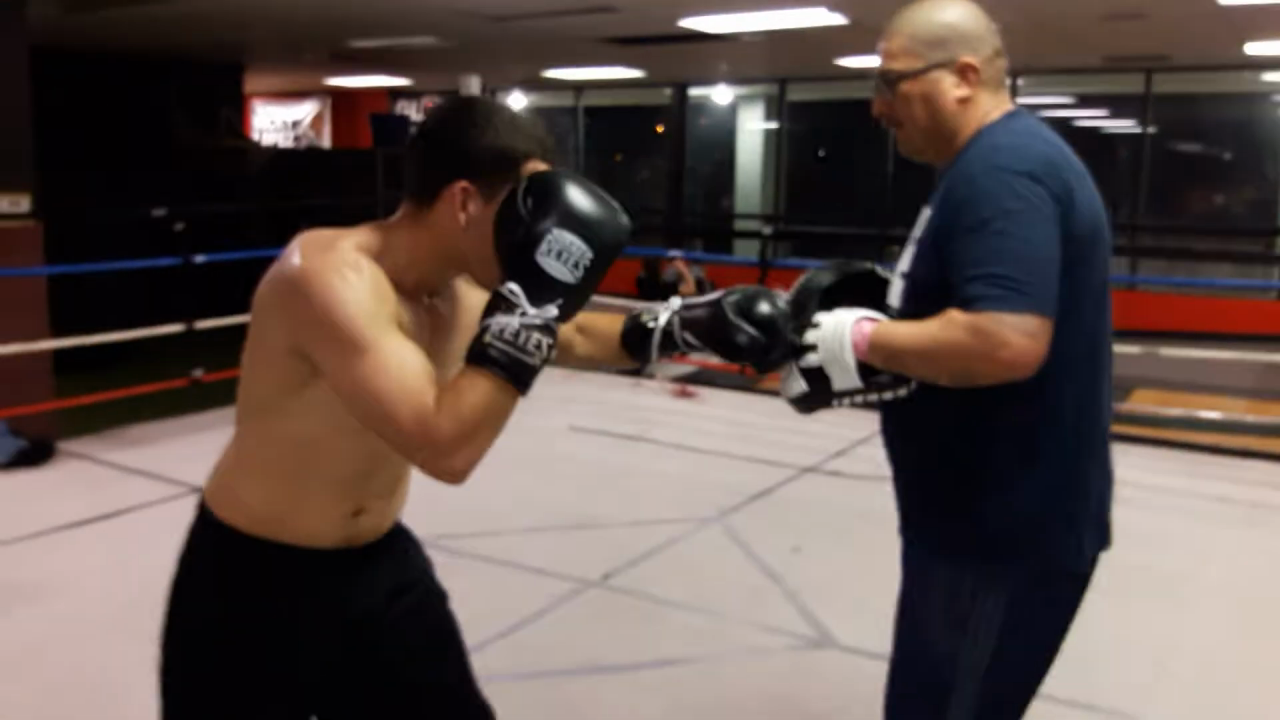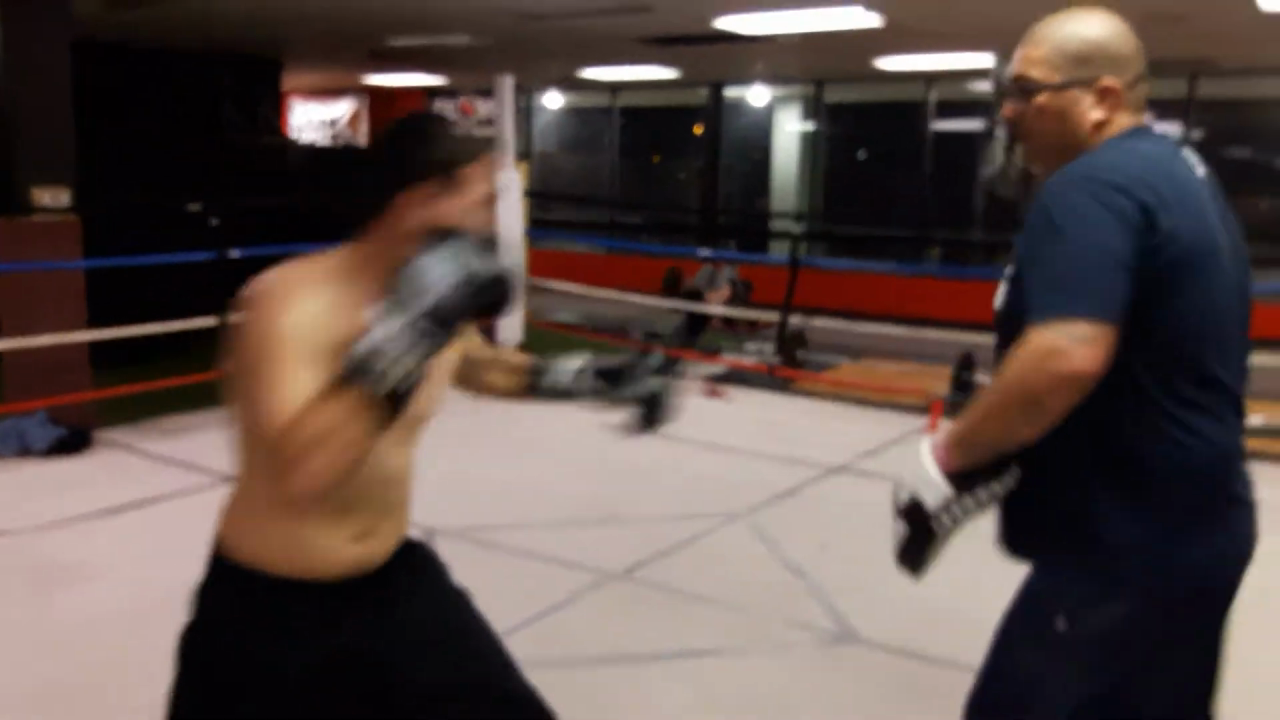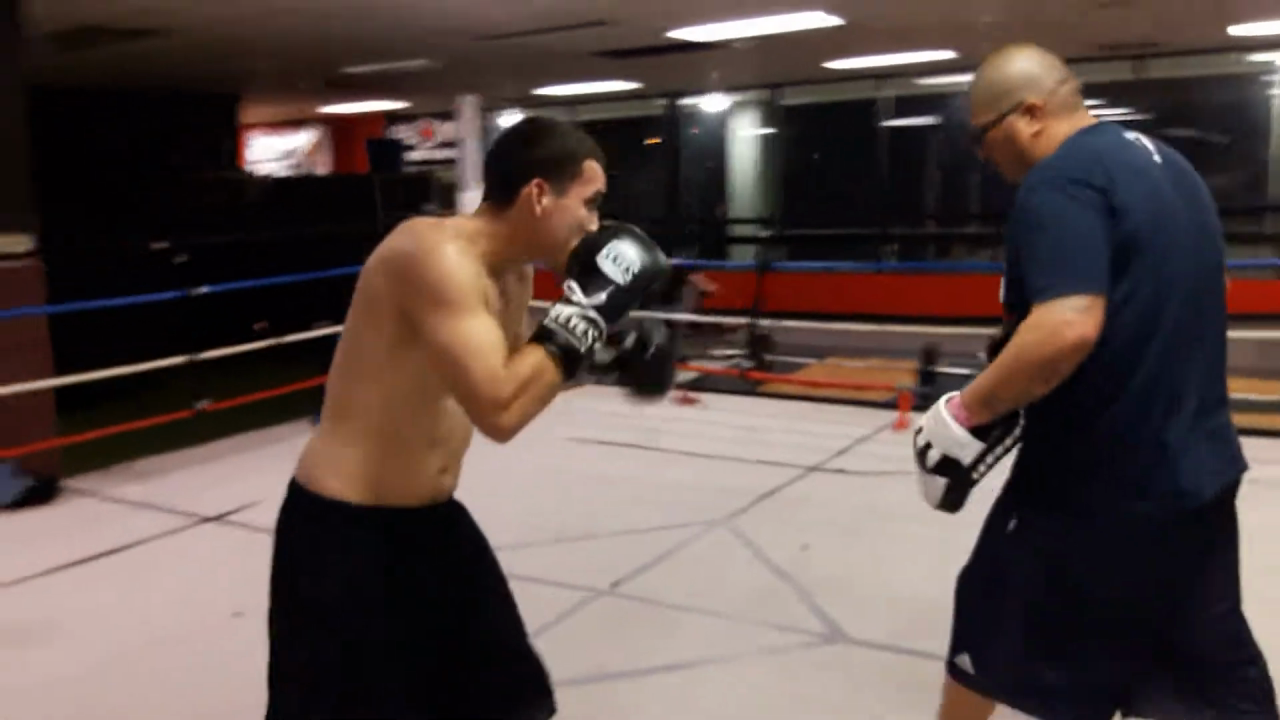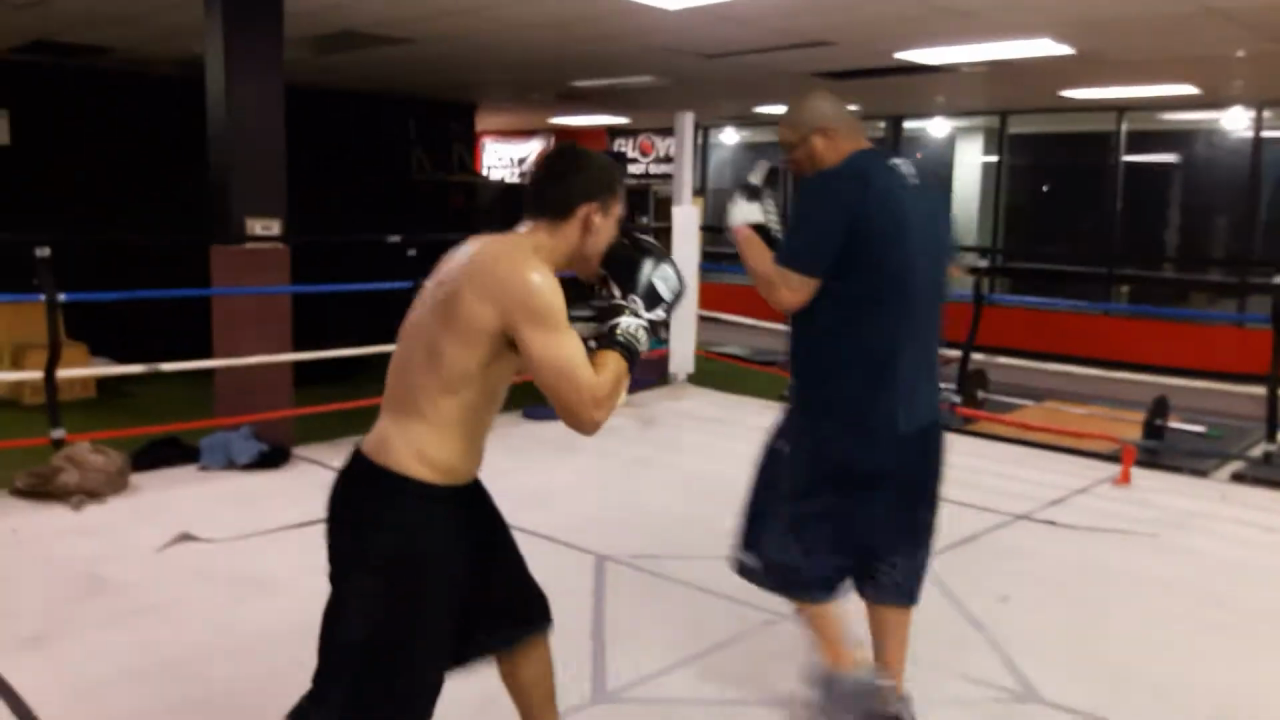
dt=1s
person 1, frame 1
left shoulder: (998, 172)
right shoulder: (1020, 154)
left elbow: (1003, 344)
left wrist: (866, 341)
right wrist: (890, 301)
left hip: (1007, 519)
right hip: (1019, 504)
person 1, frame 2
left shoulder: (1097, 189)
right shoulder: (1173, 173)
left elbow: (1064, 356)
left wrist: (949, 453)
left hip: (1131, 543)
right hip: (1184, 527)
person 1, frame 3
left shoulder: (1059, 184)
right shoulder: (1169, 166)
left elbow: (1067, 326)
left wrist: (968, 411)
left hip: (1097, 475)
right hip: (1197, 464)
left knee: (997, 613)
right knee: (1215, 657)
person 1, frame 4
left shoulder: (835, 190)
right shoulder: (917, 188)
left elbow: (787, 291)
right elbow: (938, 278)
left wrist: (745, 229)
left hip: (839, 410)
right hip: (914, 405)
left knee: (786, 534)
right knee: (893, 547)
person 2, frame 1
left shoulder: (467, 283)
right shoulder: (328, 275)
left elbow: (575, 338)
right elbow: (446, 449)
left wrist: (694, 324)
right wrist: (535, 298)
left hip: (377, 562)
right hip: (254, 581)
person 2, frame 2
left shoulder: (427, 291)
right shoulder: (286, 301)
left elbow: (482, 365)
right elbow: (297, 475)
left wrist: (579, 376)
right wrist: (406, 330)
left hip: (394, 584)
right hip: (267, 606)
person 2, frame 3
left shoulder: (506, 272)
right shoulder: (437, 255)
left elbow: (507, 376)
right elbow: (500, 409)
left wrist: (609, 348)
right wrist: (589, 303)
left hip: (432, 524)
right hip: (344, 539)
person 2, frame 4
left shoulder: (481, 252)
right shoulder: (525, 280)
right elbow: (587, 410)
right wrist: (630, 318)
left hip: (446, 494)
right hip: (397, 506)
left knee: (521, 616)
